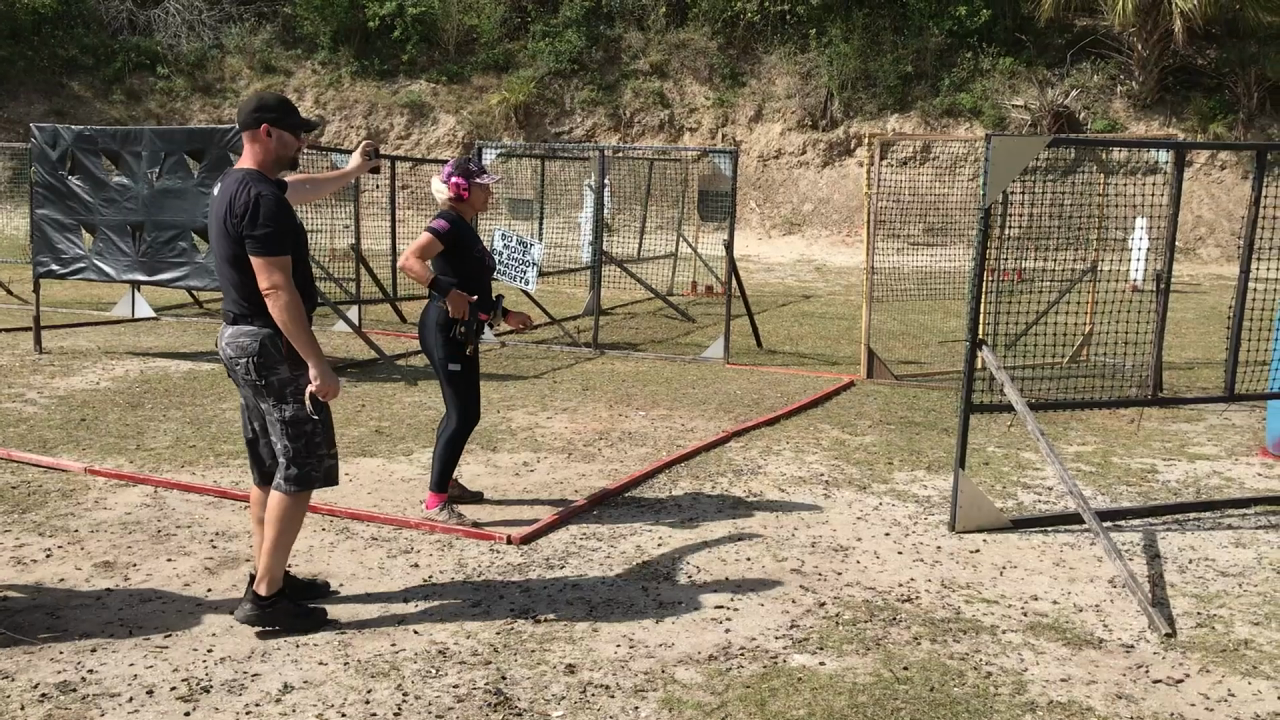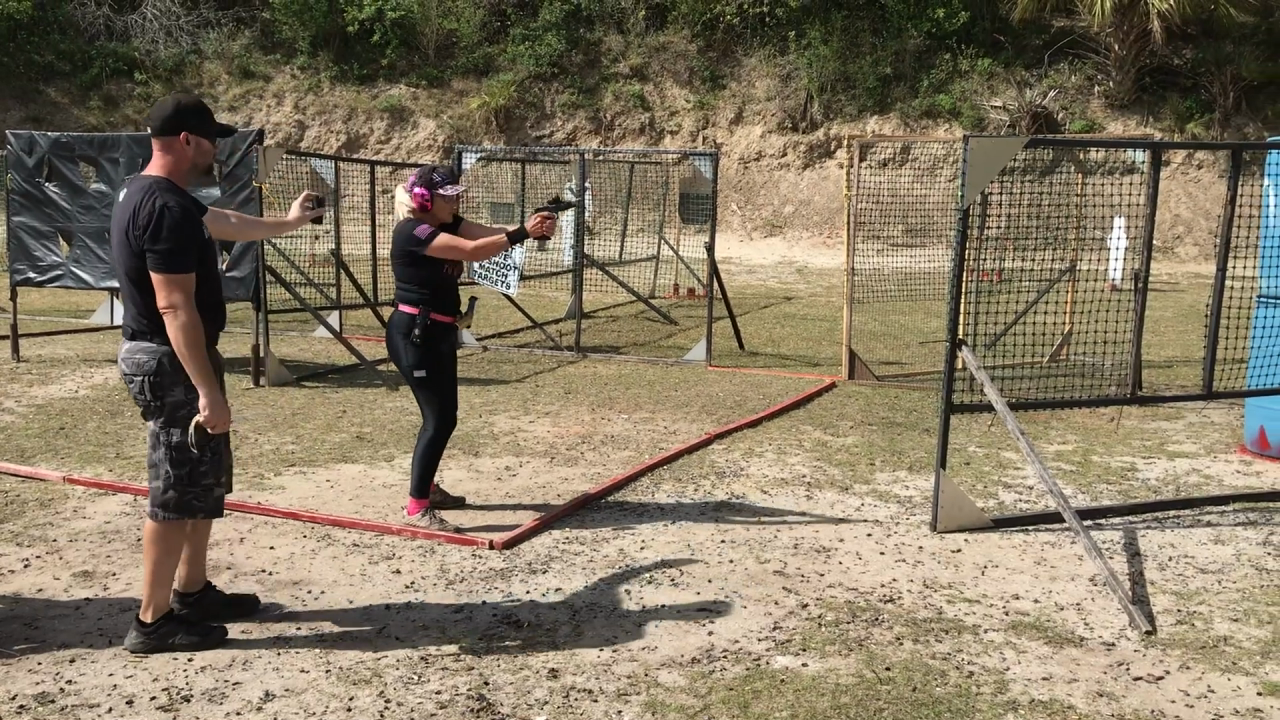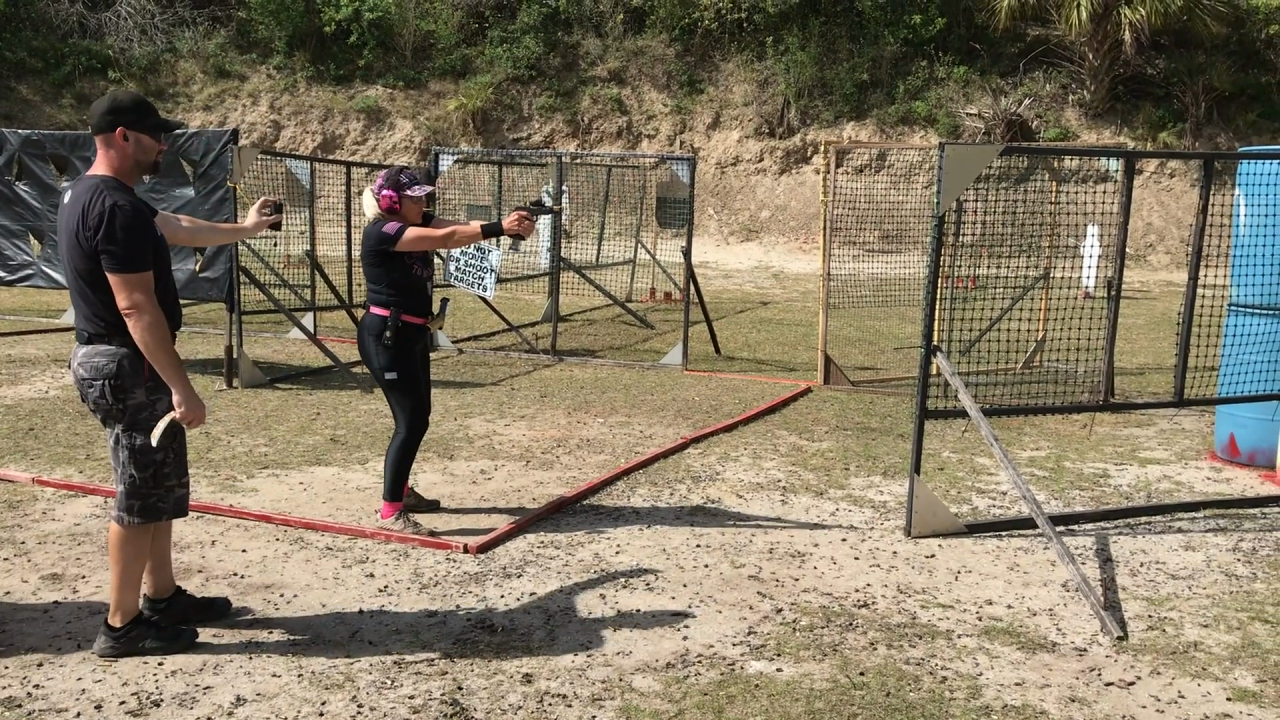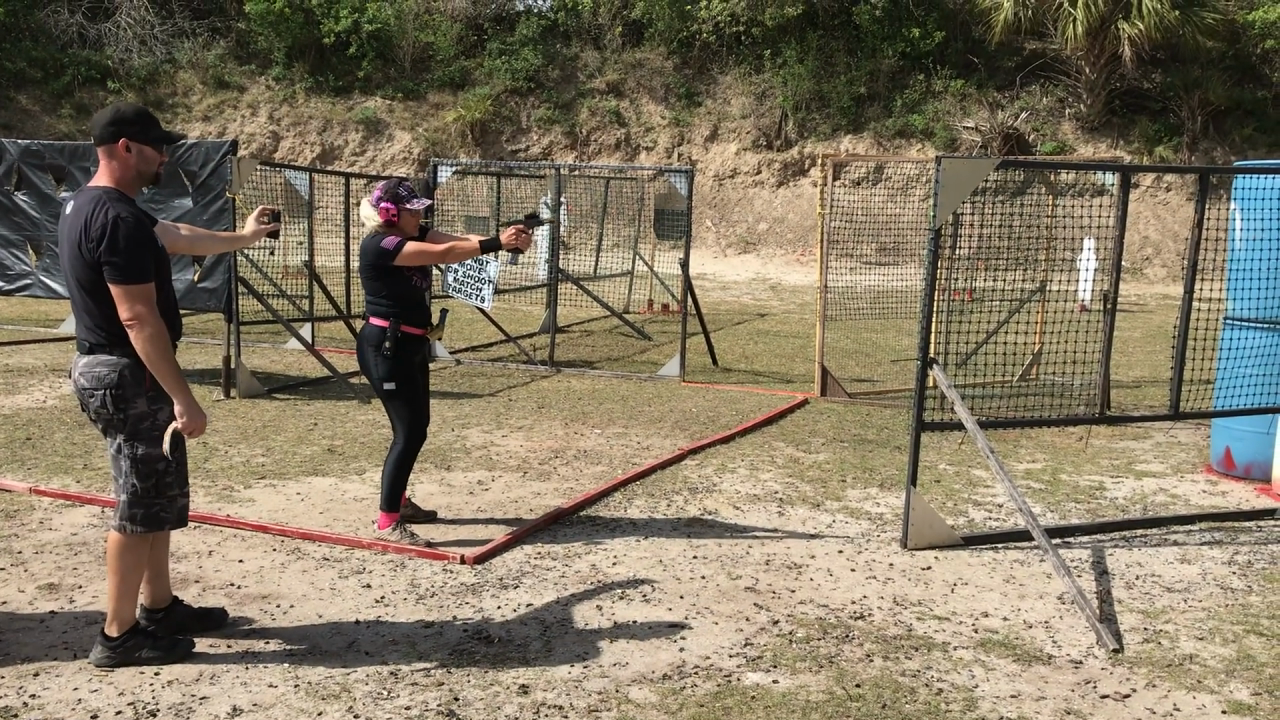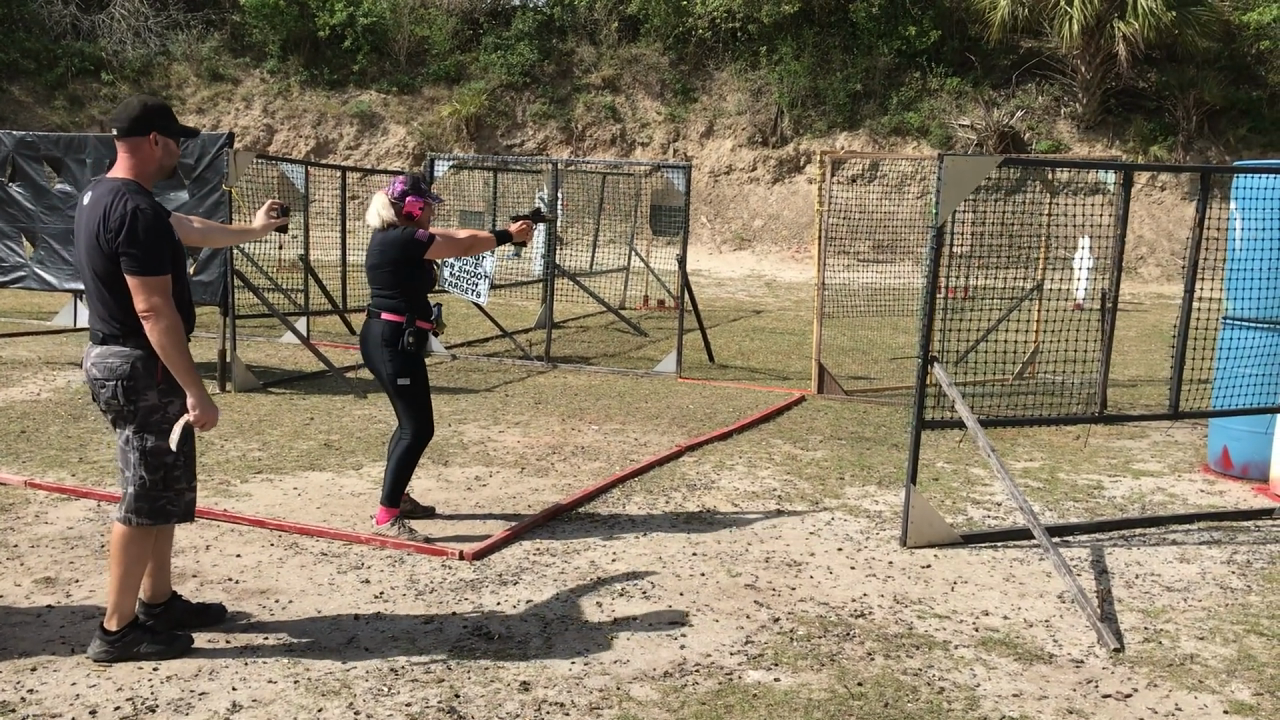
dt=1s
person 1, frame 1
left shoulder: (235, 184)
right shoulder: (260, 198)
left elbow: (299, 188)
right elbow: (277, 290)
left wrist: (349, 172)
right wrist: (317, 363)
left hip: (243, 341)
right hip: (271, 345)
left knee: (271, 469)
right knee: (300, 469)
left ankle: (268, 578)
right ankle: (266, 595)
person 1, frame 2
left shoulder: (146, 192)
right shoulder: (167, 209)
left elbow: (222, 223)
right elbow: (176, 310)
left wrist: (288, 223)
right wrist: (209, 391)
left hip: (163, 359)
right hip: (171, 364)
left knee: (204, 479)
right knee: (179, 491)
left ankle: (192, 592)
right ankle: (153, 620)
person 1, frame 3
left shoulder: (90, 193)
right shoulder: (116, 207)
left elbow: (175, 227)
right elbow: (137, 308)
left wrist: (243, 229)
right wrist: (181, 388)
left hip: (116, 361)
right hip: (129, 368)
left knee: (159, 488)
right knee: (141, 496)
left ankle: (163, 598)
right ankle: (122, 625)
person 1, frame 4
left shoulder: (88, 204)
right shoulder: (118, 218)
left elbow: (175, 236)
right elbow: (139, 319)
left wrist: (241, 237)
right wrist: (183, 398)
left hip: (110, 369)
right hip: (128, 377)
left knee: (156, 497)
right knee: (142, 505)
left ankle: (159, 607)
right ankle: (119, 635)
person 1, frame 5
left shoulder: (103, 195)
right shoulder: (136, 211)
left elbow: (186, 228)
right elbow: (155, 311)
left wrist: (251, 230)
right wrist: (196, 391)
left hip: (119, 359)
right hip: (141, 368)
left knee: (160, 490)
right knee: (147, 499)
left ankle: (158, 603)
right ankle: (117, 629)
person 2, frame 1
left shoulder: (465, 227)
right shoulder: (448, 222)
right elbow: (408, 261)
left wrist: (504, 314)
right wrist: (446, 293)
left hip: (461, 331)
right hip: (447, 330)
left knee: (463, 411)
right knee: (463, 414)
left ankle: (446, 483)
right ankle: (435, 502)
person 2, frame 2
left shoulder: (447, 224)
right shoulder: (413, 231)
left elbow: (489, 234)
right elbow: (473, 249)
left wrist: (528, 229)
right wrist: (521, 232)
left hip: (440, 333)
right hip: (414, 335)
left knee: (443, 415)
right knee: (439, 419)
left ankle: (427, 488)
right ankle: (416, 508)
person 2, frame 3
left shoulder: (418, 224)
right shoulder: (380, 232)
left elbow: (461, 226)
right elbow: (445, 238)
left wrist: (507, 226)
right wrist: (499, 228)
left hip: (412, 334)
right hip: (386, 336)
left knee: (418, 417)
right knee: (411, 422)
left ankle: (402, 491)
right ankle: (389, 511)
person 2, frame 4
left shoulder: (413, 236)
right shoulder: (378, 245)
left elbow: (458, 240)
right elbow: (444, 254)
left wrist: (505, 240)
right wrist: (496, 244)
left hip: (411, 346)
right hip: (386, 348)
left knee: (416, 426)
right knee: (409, 434)
left ankle: (399, 502)
right ankle: (386, 522)
person 2, frame 5
left shoulder: (396, 233)
right shoulder: (402, 239)
left elbow: (457, 236)
right elbow: (463, 248)
left wrist: (506, 233)
right wrist: (508, 236)
left hip: (392, 339)
right hip: (394, 342)
left knee: (410, 422)
right knee: (418, 429)
left ankle: (397, 498)
right ankle: (386, 517)
